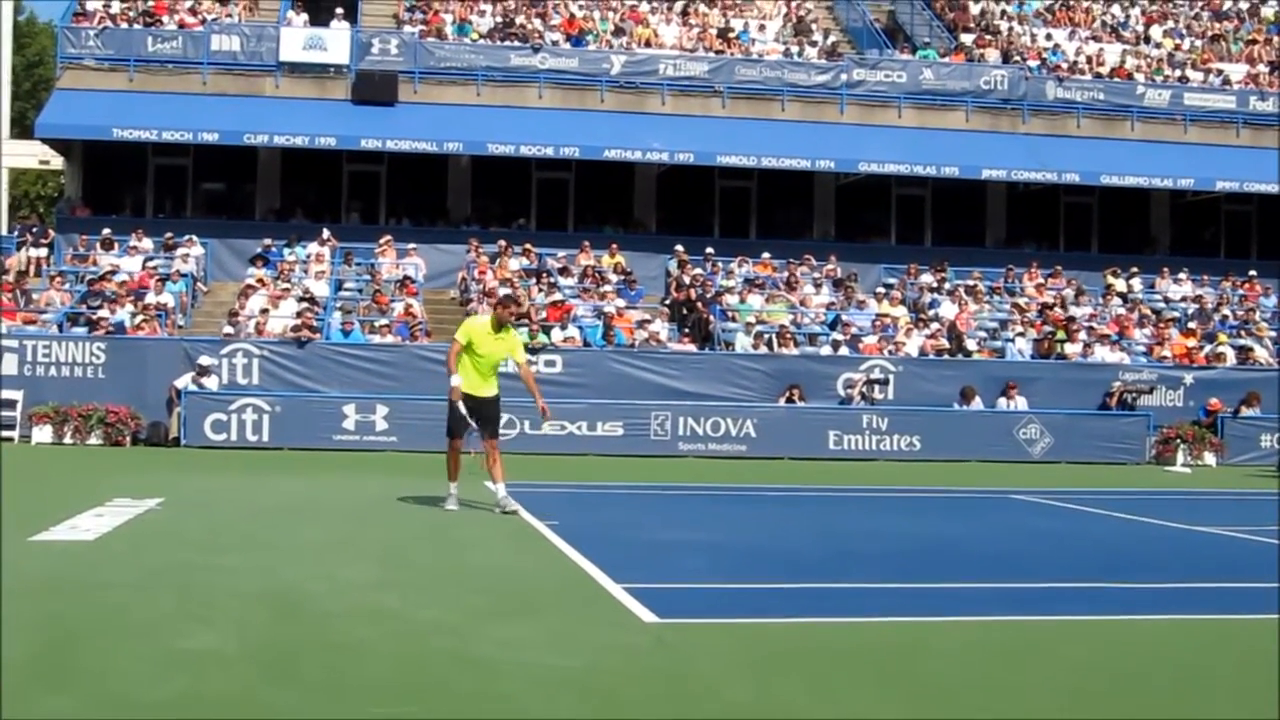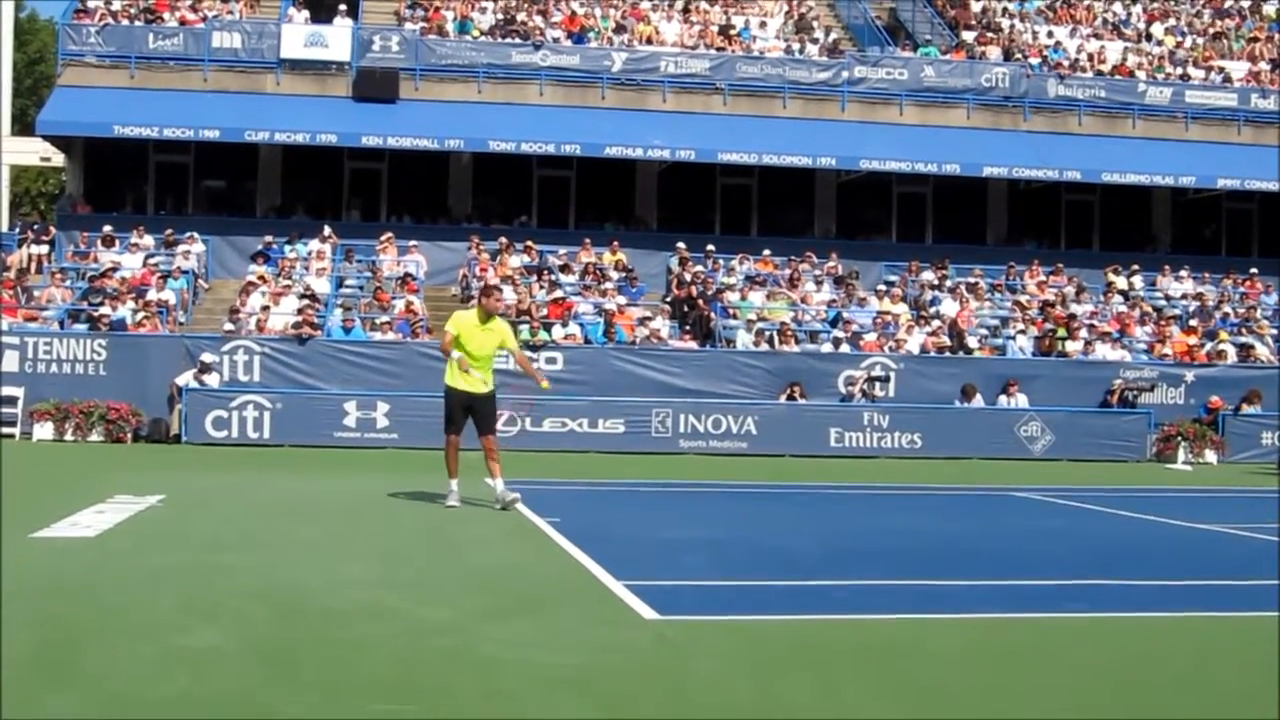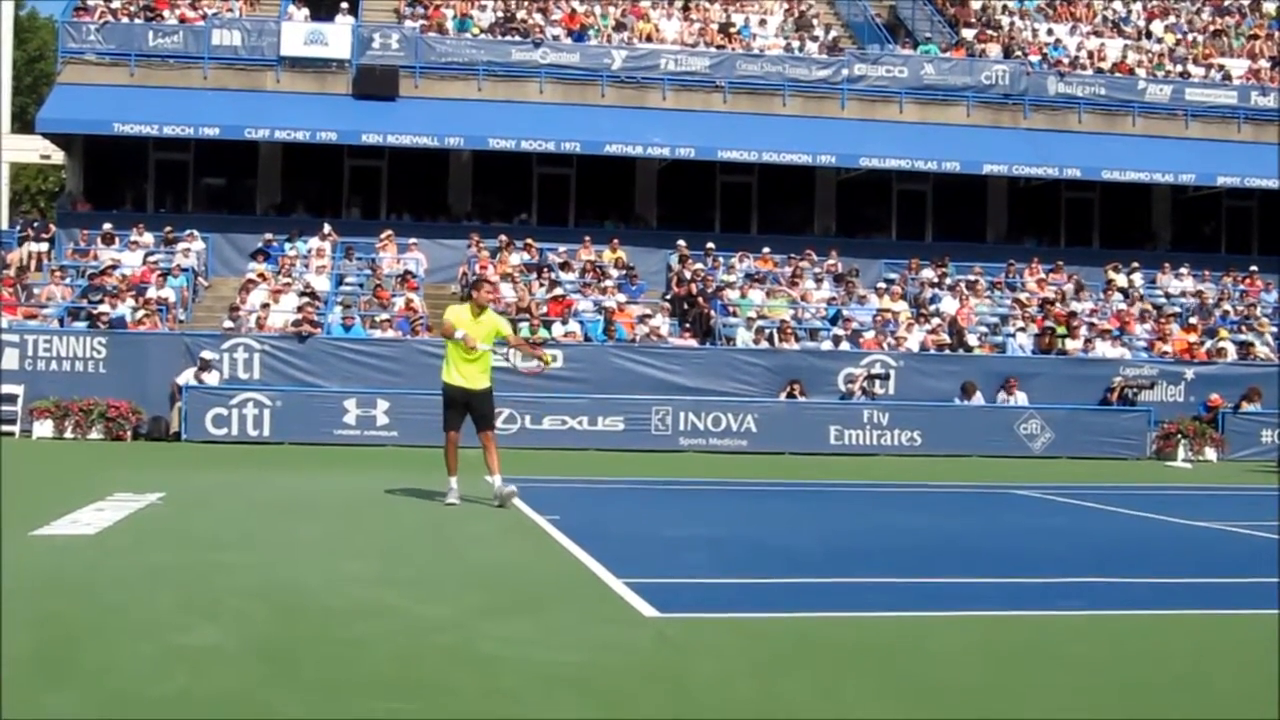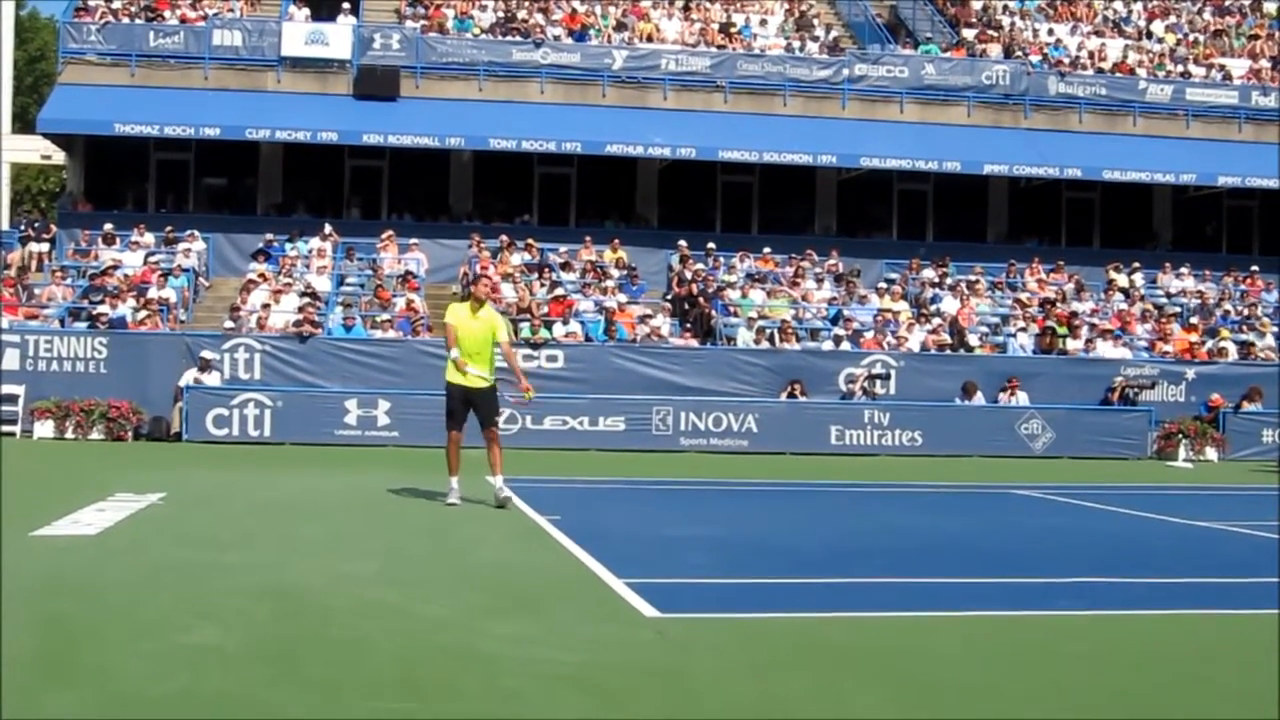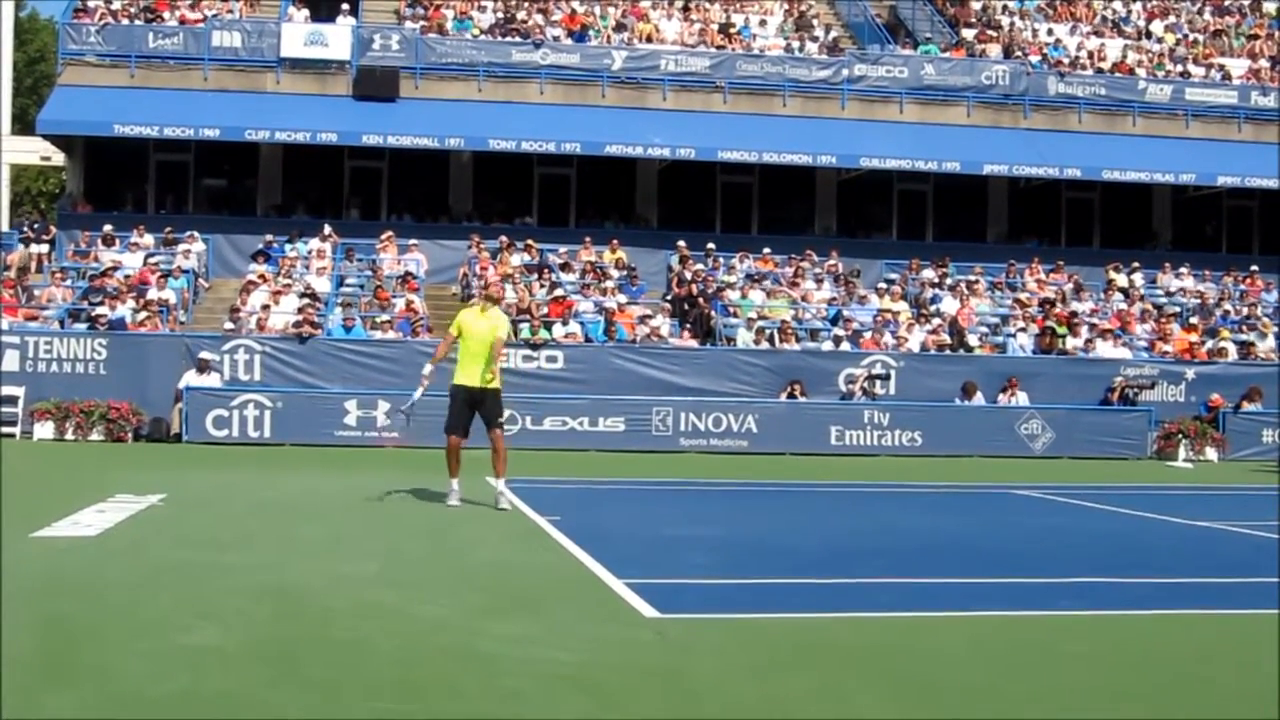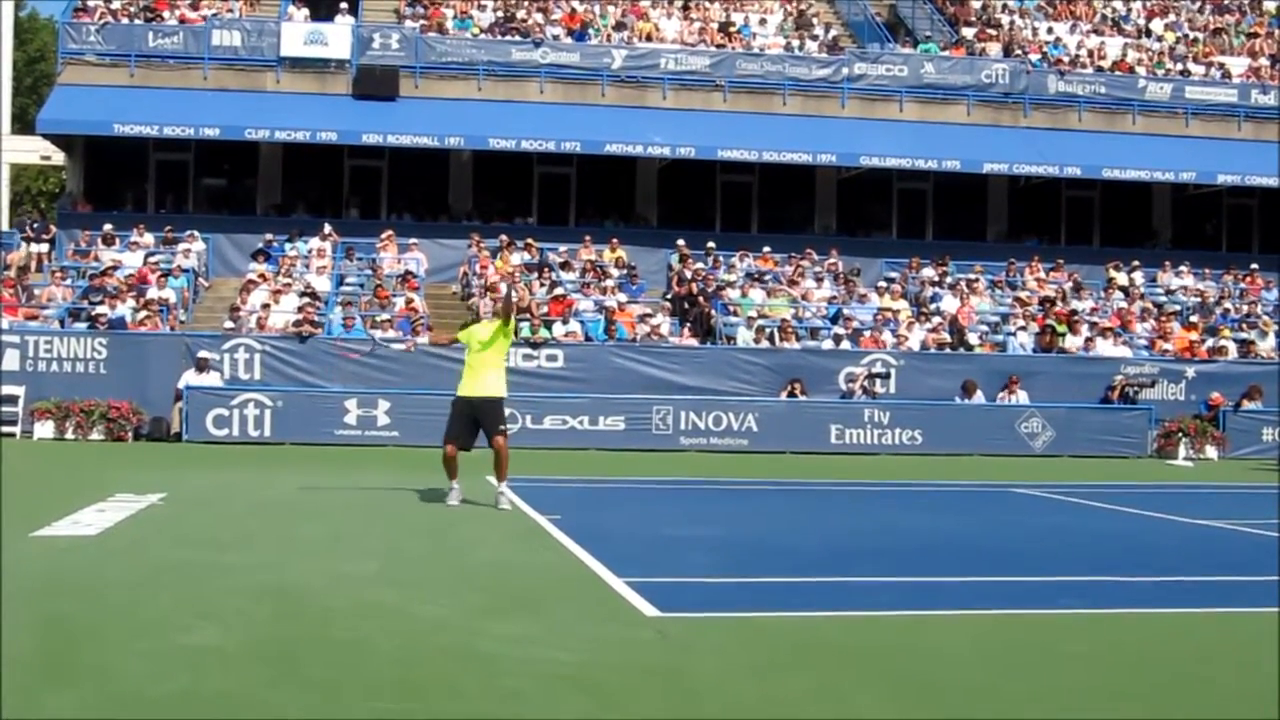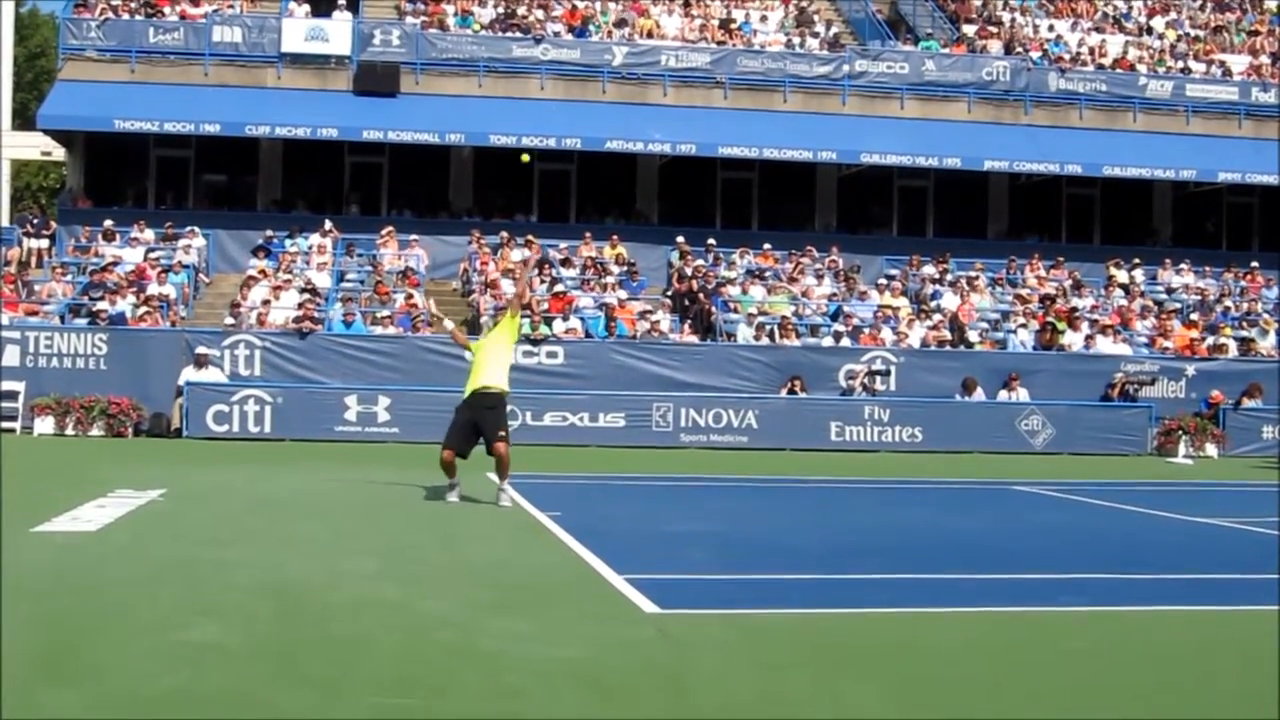
dt=0.2s
person 1, frame 1
left shoulder: (512, 337)
right shoulder: (472, 324)
left elbow: (524, 369)
right elbow: (452, 353)
left wrist: (538, 398)
right wrist: (455, 382)
left hip: (489, 395)
right hip: (463, 393)
left knee: (492, 445)
right knee: (455, 443)
left ankle: (502, 496)
right ankle: (452, 492)
person 1, frame 2
left shoulder: (501, 327)
right shoulder: (460, 318)
left elbow: (518, 355)
right elbow: (444, 344)
left wrist: (537, 376)
right wrist: (457, 356)
left hip: (484, 391)
right hip: (457, 388)
left knee: (489, 441)
right knee: (452, 439)
left ankle: (500, 491)
right ankle: (453, 489)
person 1, frame 3
left shoulder: (495, 319)
right shoulder: (454, 311)
left elbow: (514, 340)
right elbow: (446, 330)
left wrist: (537, 351)
right wrist: (462, 335)
left hip: (481, 387)
right hip: (454, 385)
left knee: (488, 437)
right knee: (452, 436)
left ankle: (498, 487)
right ankle: (453, 487)
person 1, frame 4
left shoulder: (494, 317)
right shoulder: (454, 310)
left elbow: (506, 349)
right elbow: (449, 336)
left wrist: (521, 378)
right wrist: (456, 356)
left hip: (484, 384)
right hip: (457, 383)
left knee: (492, 434)
right knee: (454, 436)
left ankle: (499, 487)
right ankle: (454, 487)
person 1, frame 5
left shoulder: (501, 319)
right shoulder: (465, 315)
left elbow: (498, 343)
right elbow: (447, 343)
left wrist: (492, 364)
right wrist: (429, 368)
left hip: (488, 387)
right hip: (462, 386)
left knee: (497, 436)
right knee: (453, 441)
left ankle: (501, 489)
right ankle: (454, 488)
person 1, frame 6
left shoulder: (506, 326)
right shoulder: (475, 328)
left elbow: (507, 311)
right elbow: (449, 339)
left wrist: (509, 289)
left hip: (491, 396)
right hip: (465, 397)
left knee: (500, 443)
right knee: (449, 450)
left ankle: (501, 490)
right ankle: (454, 488)
person 1, frame 7
left shoulder: (507, 332)
right shoulder: (482, 344)
left elbow: (518, 297)
right elbow: (462, 337)
left wrist: (523, 269)
right wrist: (441, 318)
left hip: (492, 400)
right hip: (470, 401)
left knee: (500, 450)
right knee: (446, 457)
left ankle: (503, 487)
right ankle: (453, 485)
